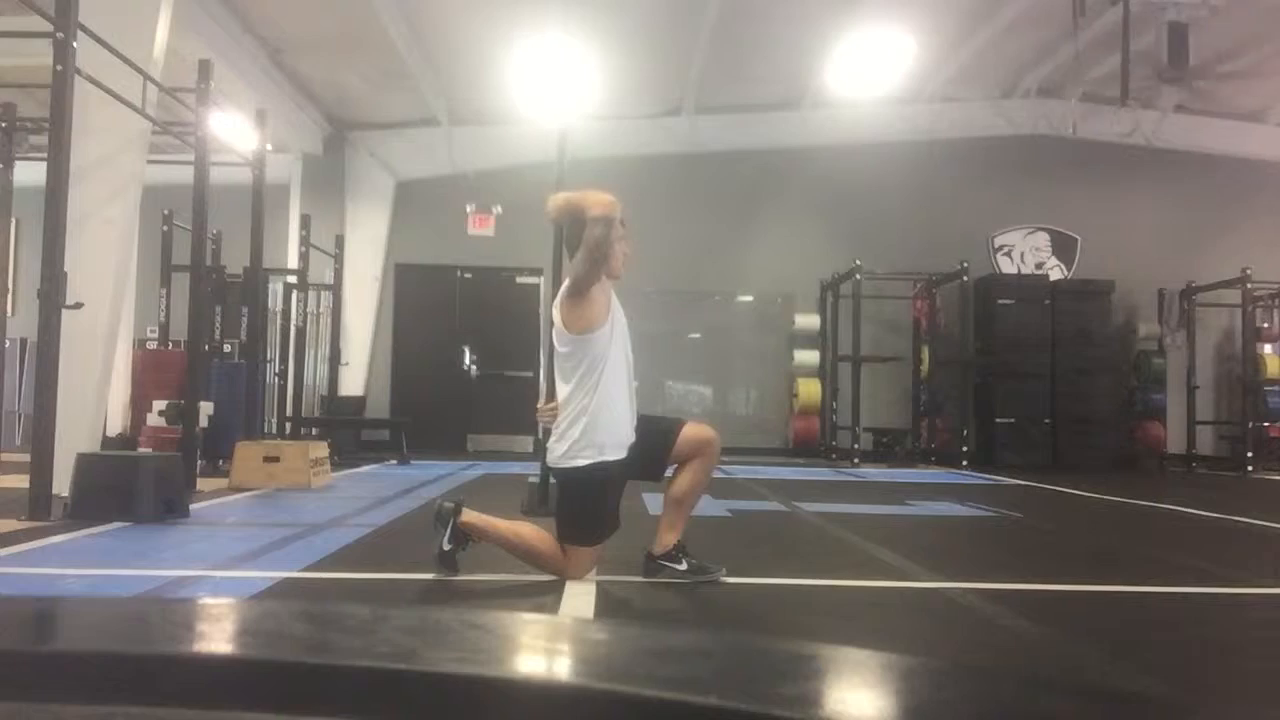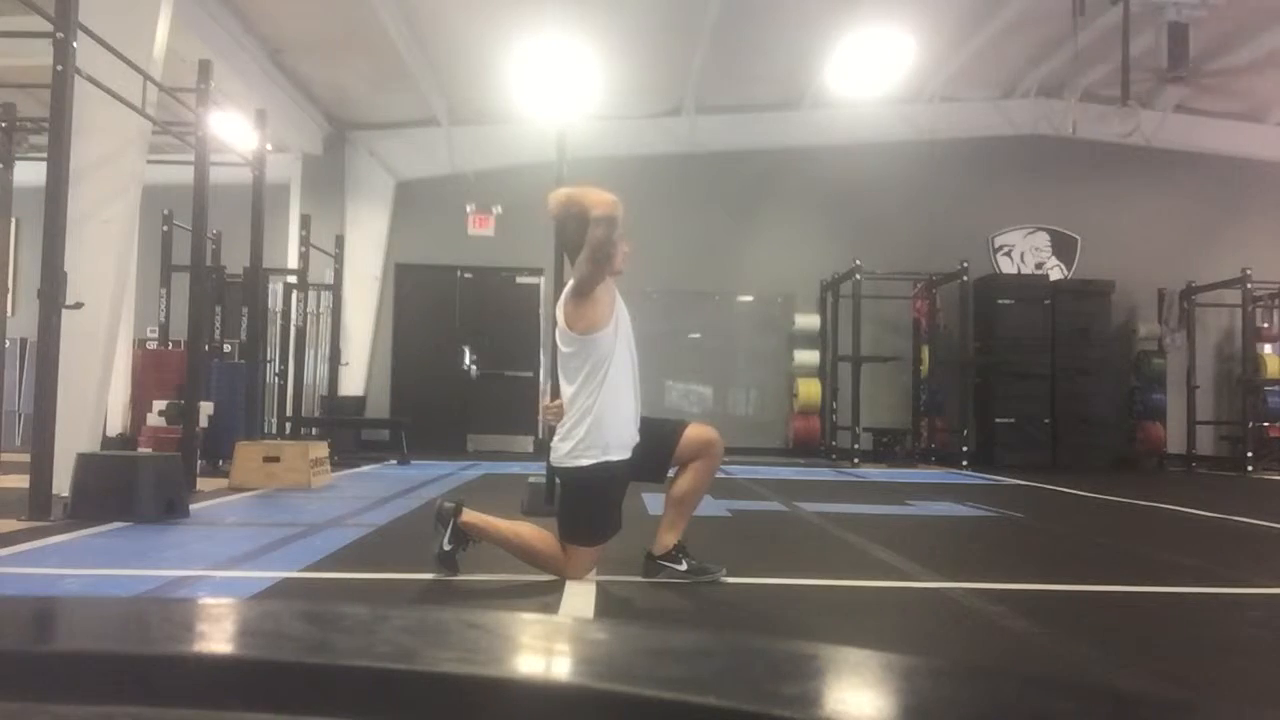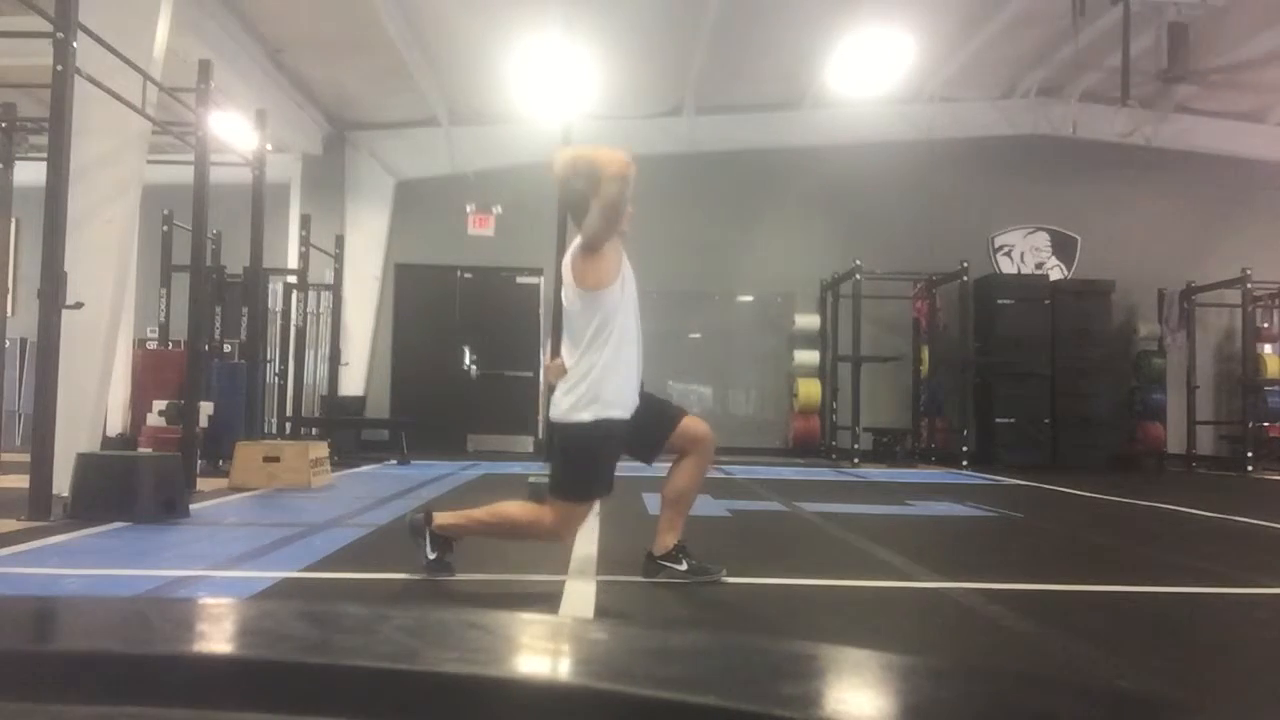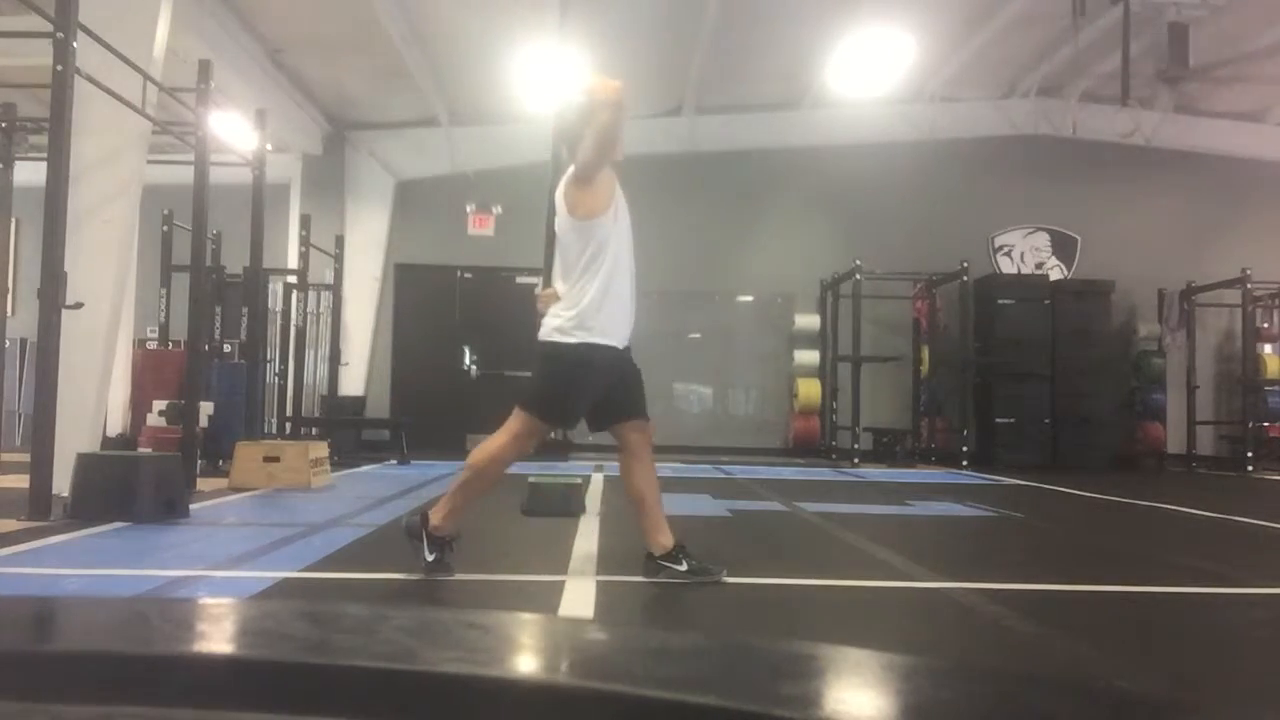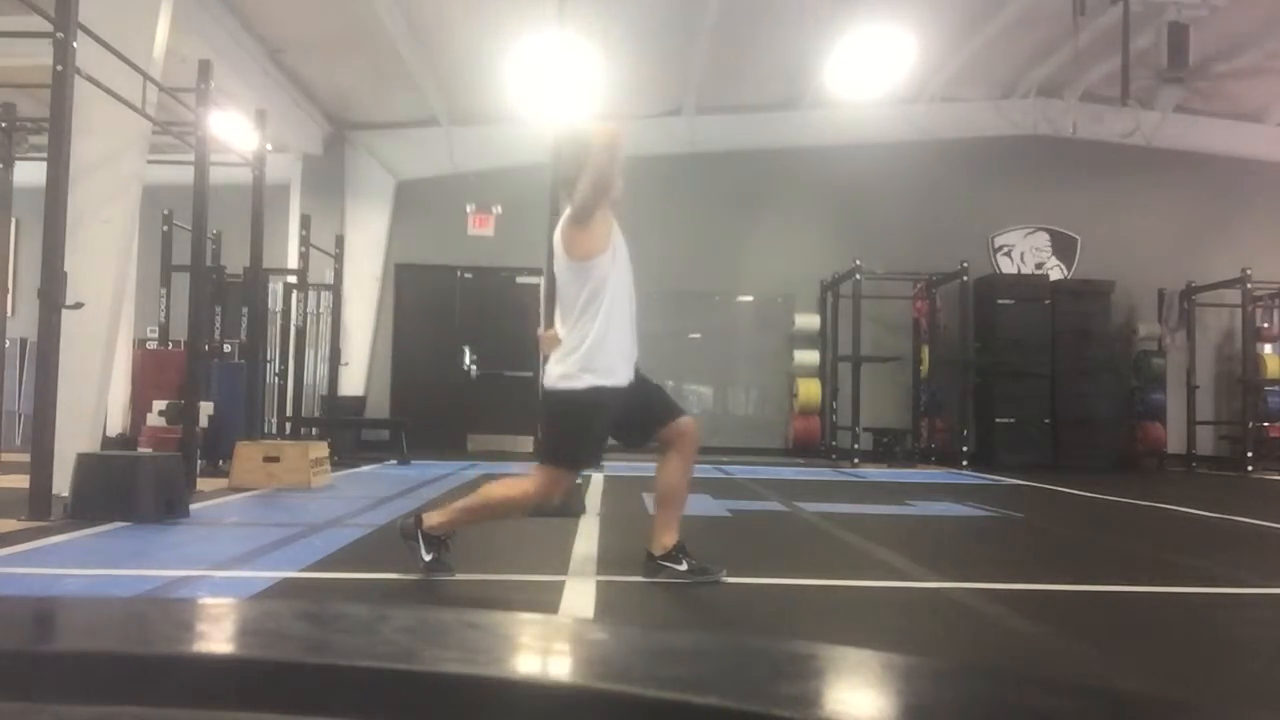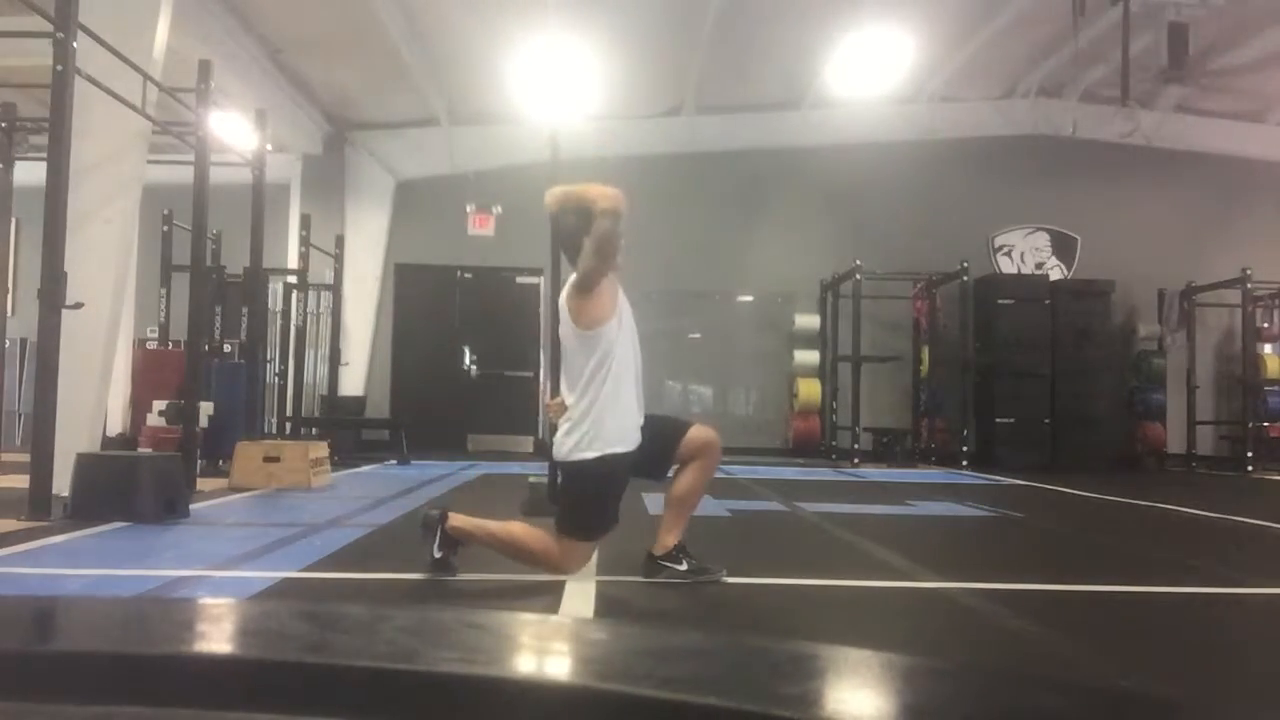
dt=0.5s
person 1, frame 1
left shoulder: (594, 293)
right shoulder: (583, 291)
right elbow: (604, 209)
right wrist: (564, 205)
left hip: (613, 437)
right hip: (590, 452)
left knee: (705, 442)
right knee: (573, 565)
left ankle: (664, 552)
right ankle: (462, 520)
person 1, frame 2
left shoulder: (597, 294)
right shoulder: (587, 292)
right elbow: (607, 210)
right wrist: (567, 200)
left hip: (615, 438)
right hip: (593, 453)
left knee: (708, 444)
right knee: (573, 565)
left ankle: (664, 553)
right ankle: (462, 519)
person 1, frame 3
left shoulder: (600, 254)
right shoulder: (594, 248)
right elbow: (619, 168)
right wrist: (575, 161)
left hip: (615, 402)
right hip: (590, 413)
left knee: (699, 439)
right knee: (557, 523)
left ankle: (665, 553)
right ankle: (438, 524)
person 1, frame 4
left shoulder: (594, 184)
right shoulder: (586, 177)
right elbow: (610, 95)
right wrist: (595, 96)
left hip: (604, 342)
right hip: (577, 342)
left knee: (636, 439)
right knee: (519, 436)
left ankle: (665, 554)
right ankle: (436, 524)
person 1, frame 5
left shoulder: (593, 224)
right shoulder: (583, 219)
right elbow: (606, 139)
right wrist: (588, 140)
left hip: (612, 375)
right hip: (583, 383)
left knee: (683, 434)
right knee: (546, 488)
left ankle: (664, 552)
right ankle: (431, 525)
person 1, frame 6
left shoulder: (595, 289)
right shoulder: (589, 285)
right elbow: (610, 203)
right wrist: (563, 198)
left hip: (617, 433)
right hip: (596, 446)
left knee: (706, 444)
right knee: (567, 557)
left ankle: (665, 554)
right ankle: (451, 525)
